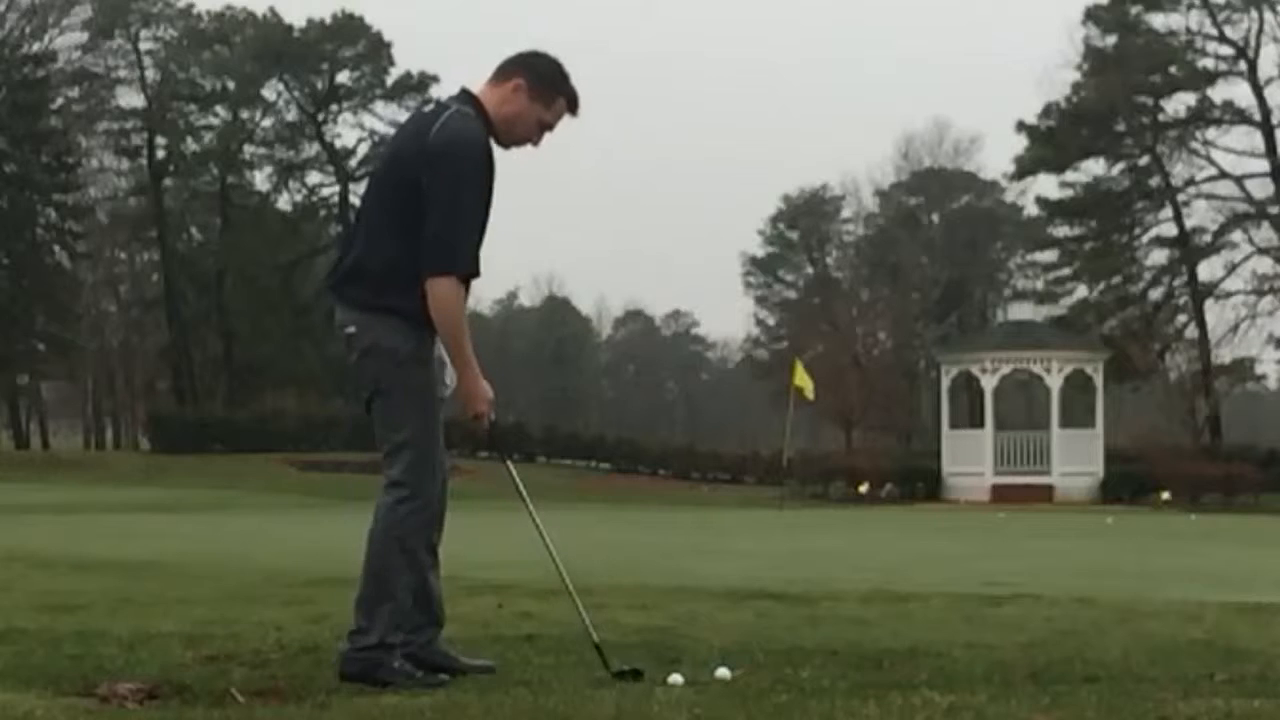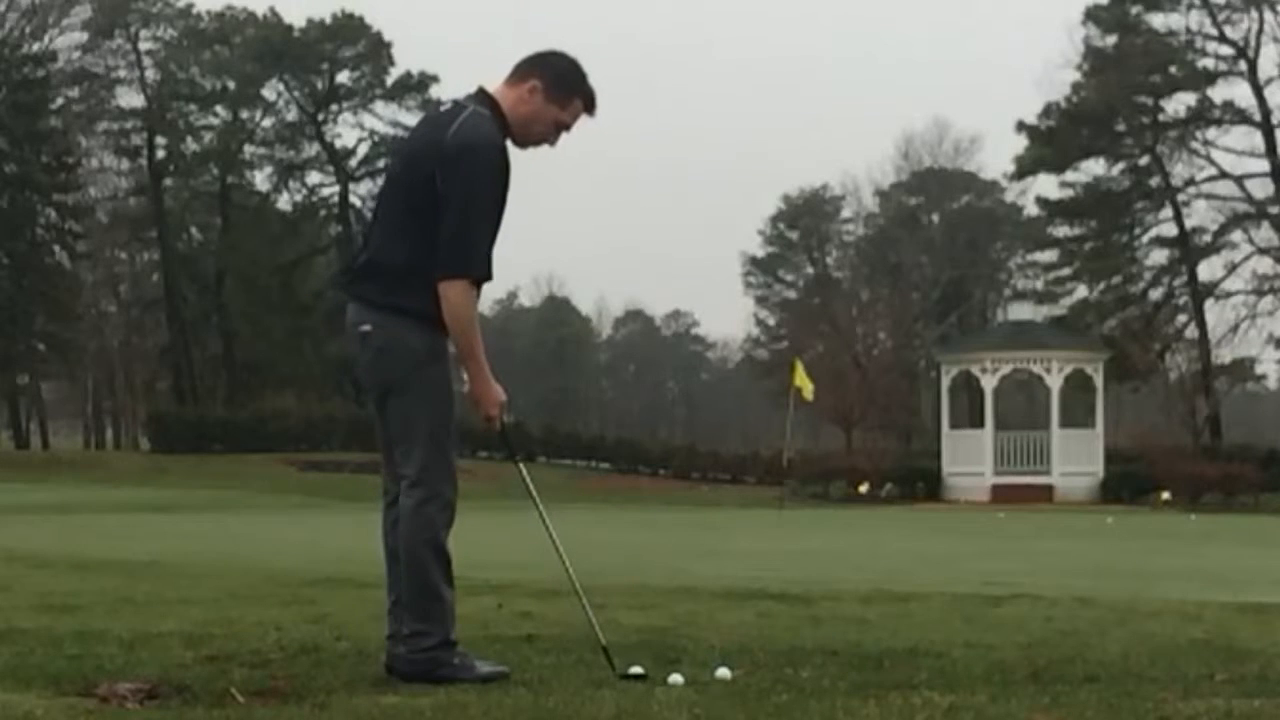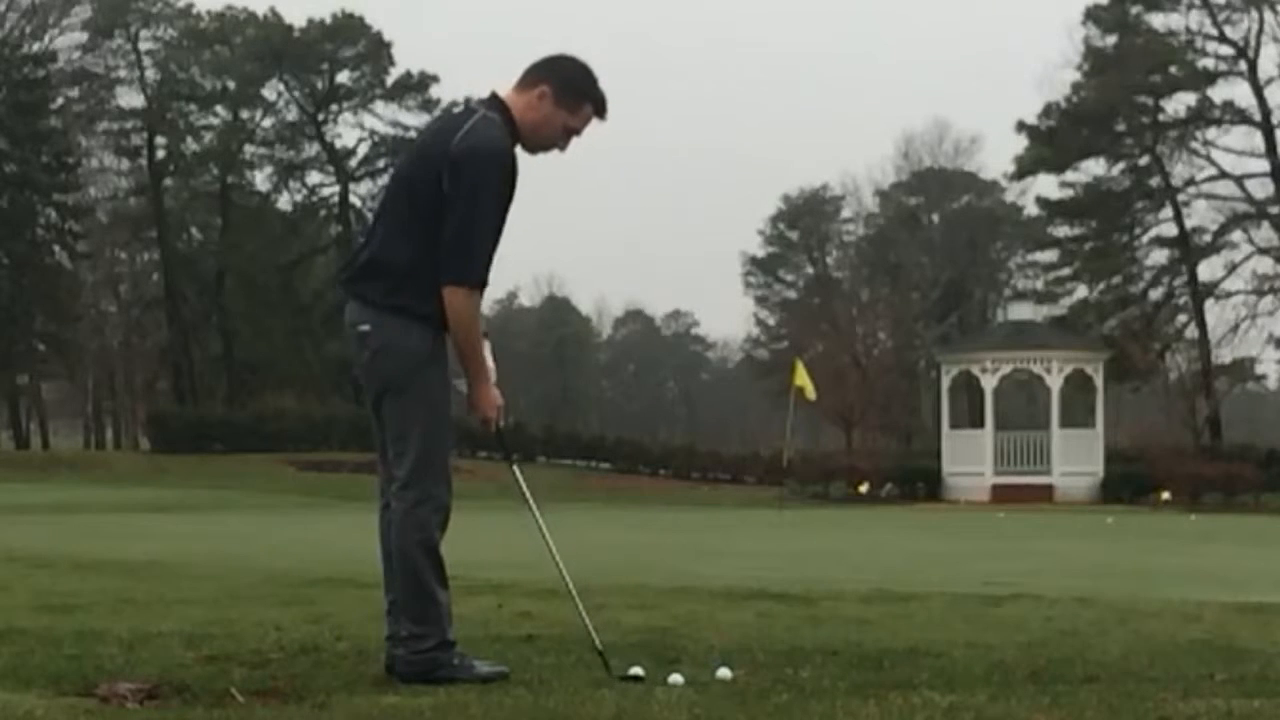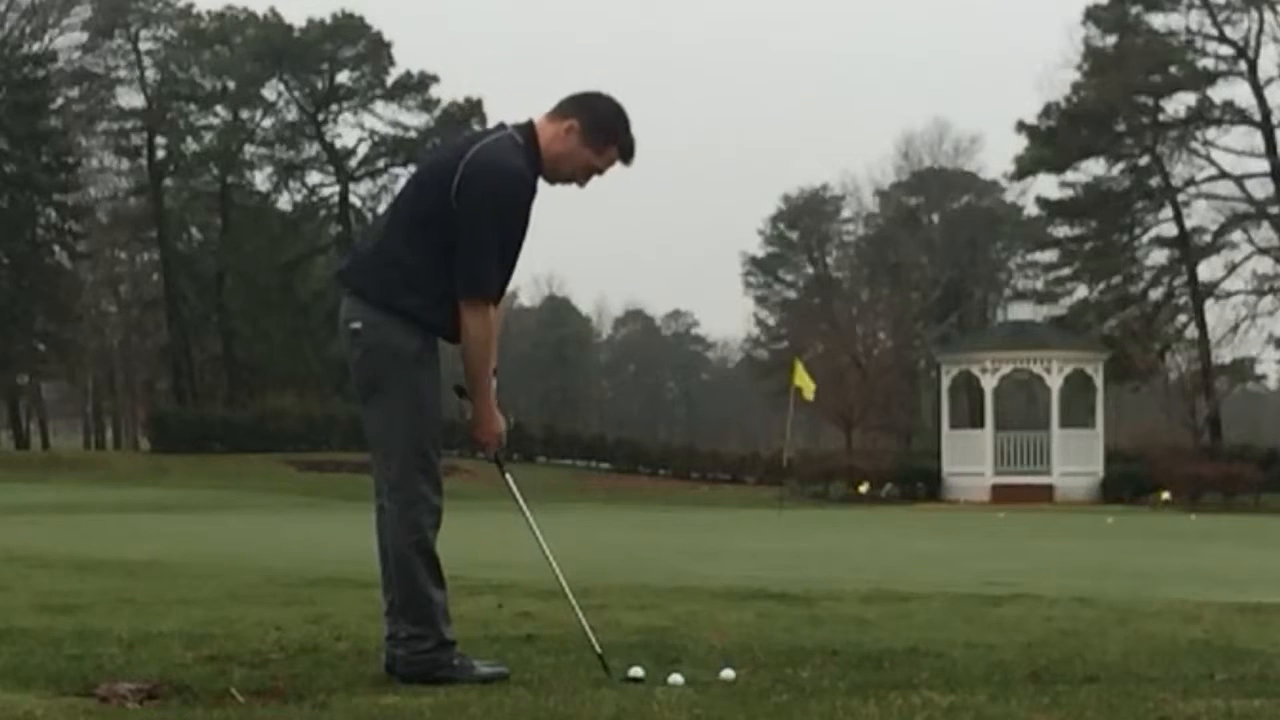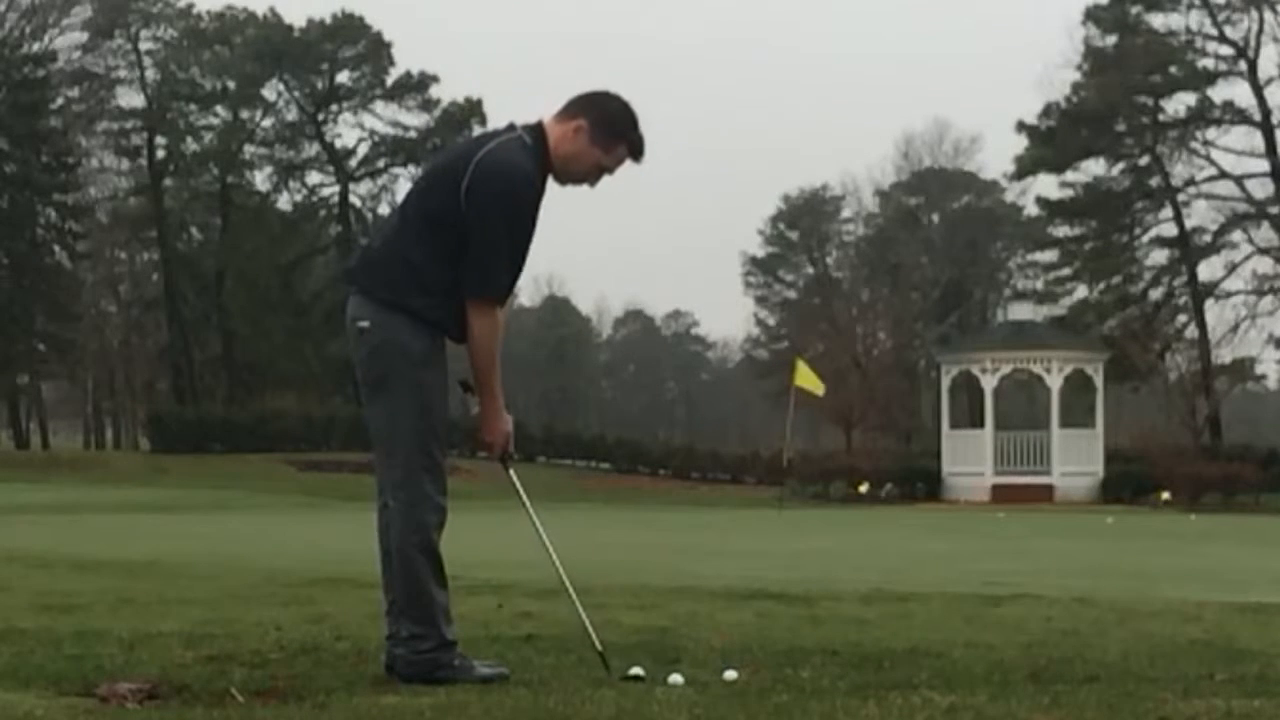
dt=0.5s
person 1, frame 1
left shoulder: (439, 125)
right shoulder: (462, 143)
right elbow: (442, 271)
left wrist: (451, 361)
right wrist: (468, 373)
left hip: (388, 320)
right hip: (390, 325)
left knee: (424, 481)
right knee: (414, 483)
left ankle: (415, 638)
right ankle: (372, 646)
person 1, frame 2
left shoulder: (453, 123)
right shoulder: (478, 146)
right elbow: (455, 275)
left wrist: (468, 364)
right wrist: (480, 375)
left hip: (384, 317)
right hip: (403, 324)
left knee: (411, 485)
right knee: (427, 488)
left ankle: (410, 639)
right ankle: (426, 646)
person 1, frame 3
left shoulder: (468, 130)
right shoulder: (486, 151)
right elbow: (459, 280)
left wrist: (474, 355)
right wrist: (478, 379)
left hip: (386, 317)
right hip: (400, 325)
left knee: (407, 487)
right knee: (421, 490)
left ankle: (412, 641)
right ankle: (423, 648)
person 1, frame 4
left shoulder: (500, 158)
right shoulder: (501, 173)
left elbow: (484, 291)
right elbow: (474, 300)
left wrist: (487, 384)
right wrist: (484, 404)
left hip: (389, 318)
right hip: (392, 322)
left knee: (407, 489)
right knee: (412, 491)
left ankle: (413, 642)
right ankle: (422, 648)
person 1, frame 5
left shoulder: (508, 157)
right shoulder: (510, 174)
left elbow: (481, 293)
right elbow: (483, 302)
left wrist: (488, 394)
right wrist: (492, 406)
left hip: (393, 317)
right hip: (398, 321)
left knee: (408, 489)
right knee: (416, 492)
left ankle: (413, 642)
right ankle: (424, 649)
